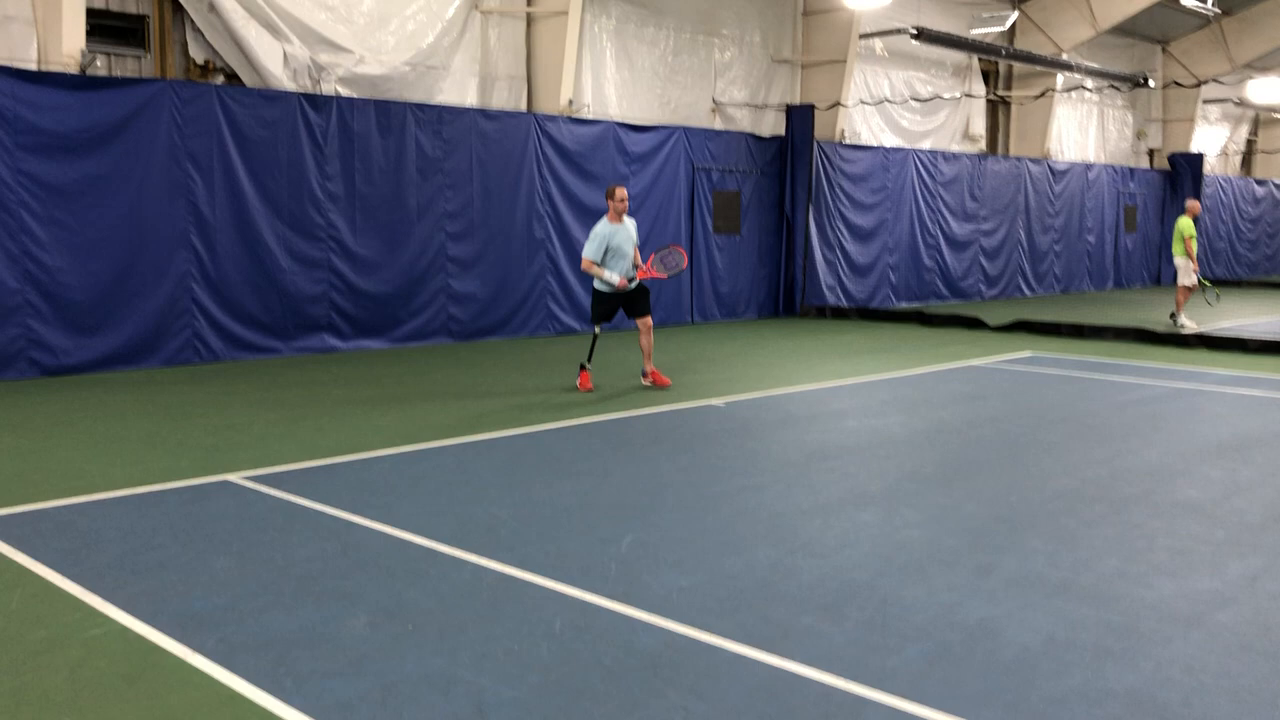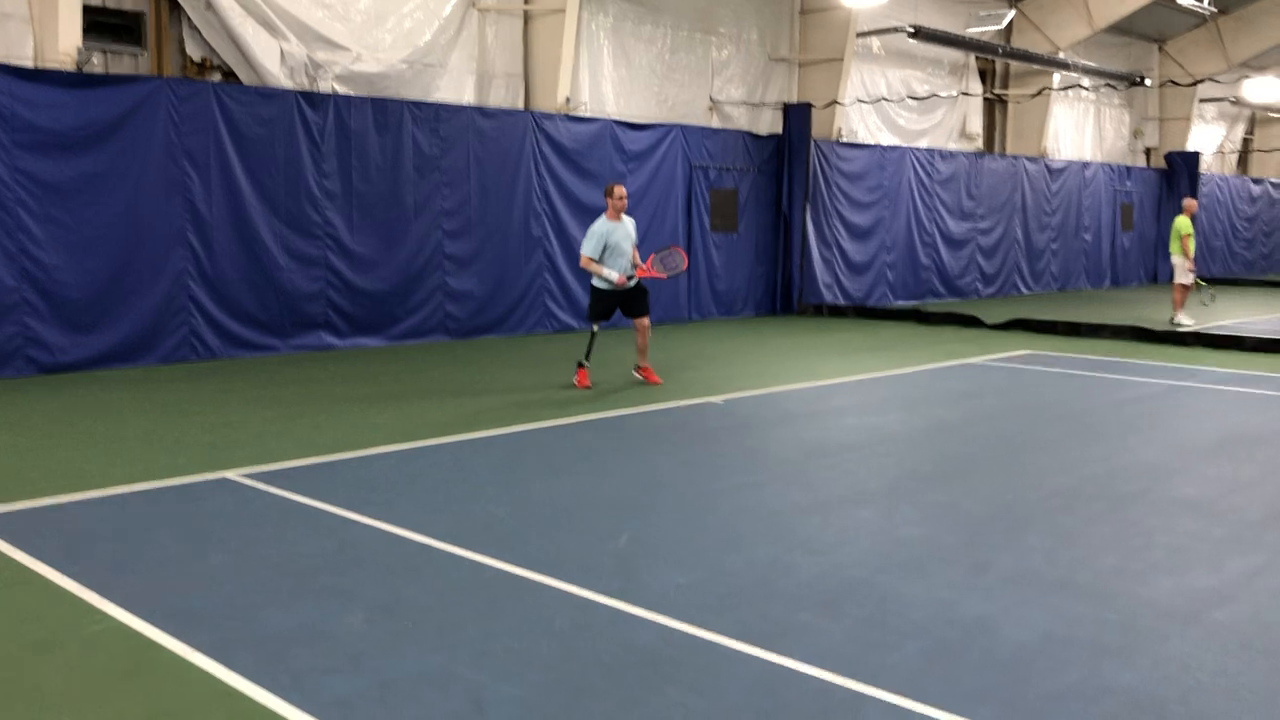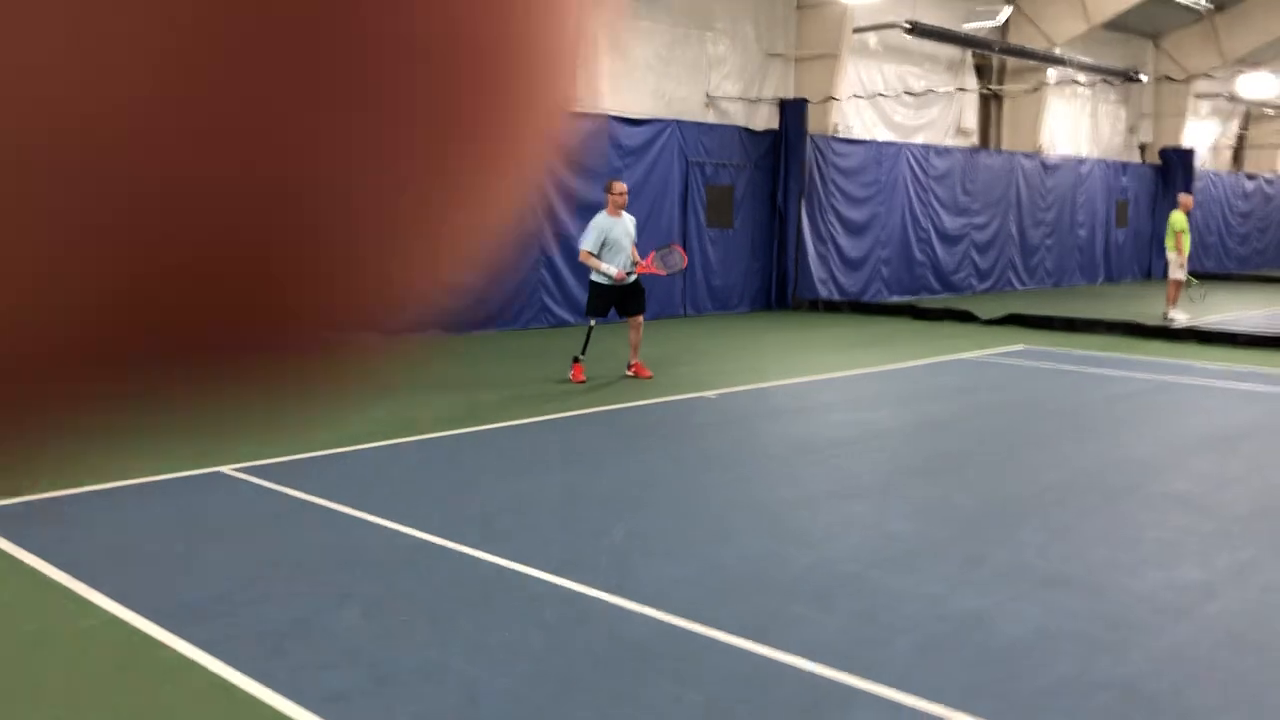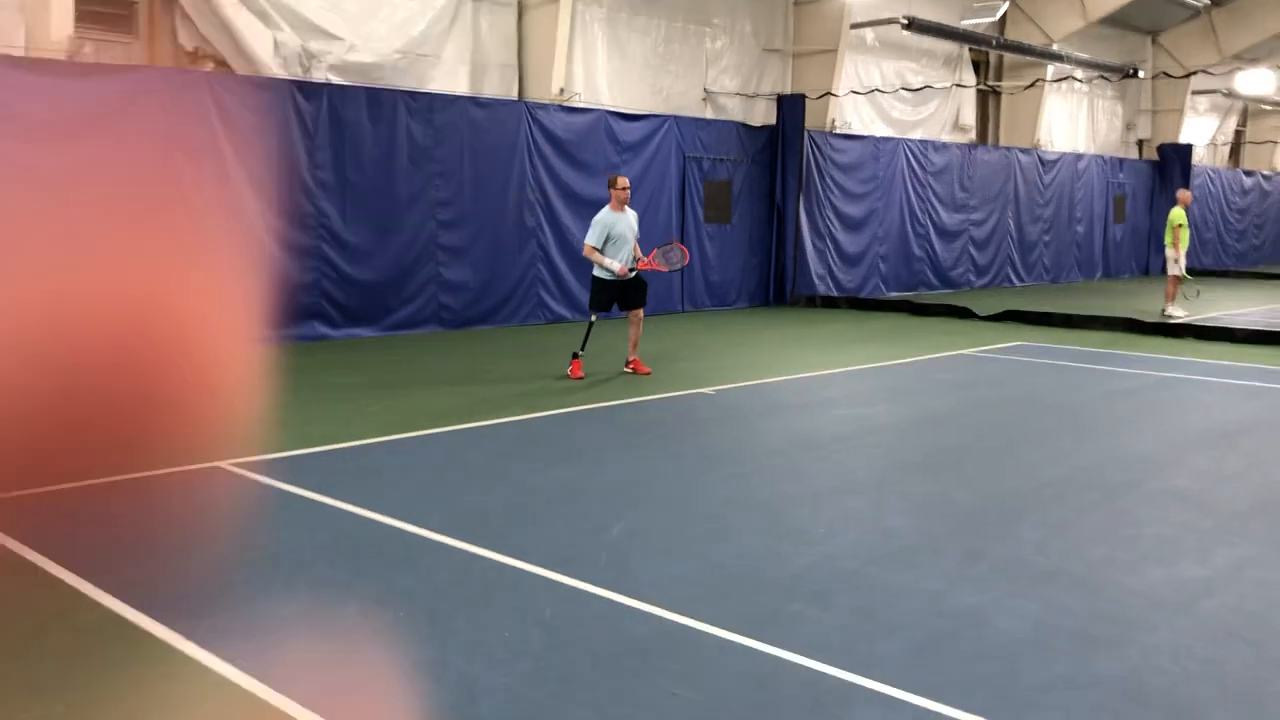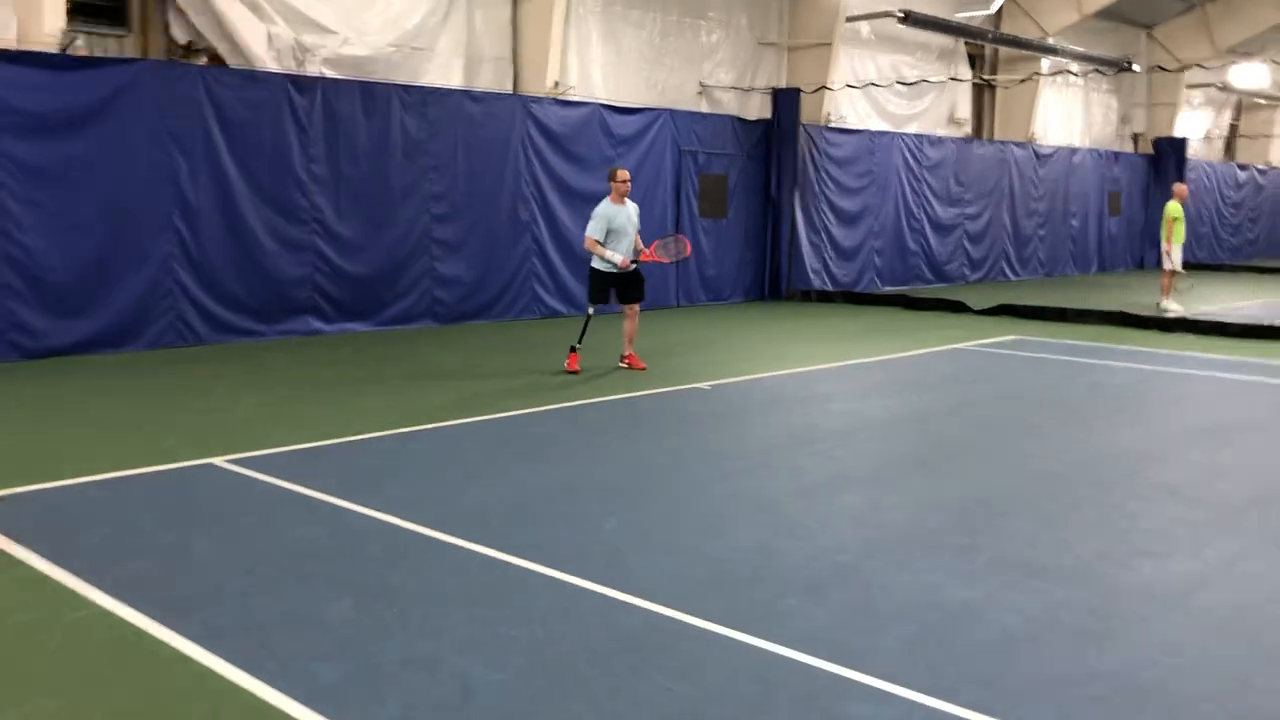
dt=0.1s
person 1, frame 1
left shoulder: (631, 223)
right shoulder: (601, 231)
right elbow: (586, 265)
left wrist: (639, 264)
right wrist: (613, 279)
left hip: (633, 285)
right hip: (606, 290)
left knee: (646, 324)
right knee: (597, 331)
left ankle: (650, 372)
right ankle: (584, 372)
person 1, frame 2
left shoulder: (630, 222)
right shoulder: (599, 229)
right elbow: (585, 262)
left wrist: (638, 264)
right wrist: (612, 276)
left hip: (630, 284)
right hip: (605, 288)
left knee: (643, 324)
right knee: (595, 329)
left ankle: (642, 367)
right ankle: (582, 370)
person 1, frame 3
left shoulder: (630, 219)
right shoulder: (599, 224)
right elbow: (584, 256)
left wrist: (637, 261)
right wrist: (611, 270)
left hip: (628, 281)
right hip: (603, 283)
left knee: (637, 321)
right knee: (593, 324)
left ankle: (633, 364)
right ankle: (577, 364)
person 1, frame 4
left shoulder: (632, 215)
right shoulder: (603, 219)
right elbow: (588, 251)
left wrist: (639, 257)
right wrist: (614, 266)
left hip: (630, 276)
right hip: (605, 278)
left knee: (637, 316)
right knee: (593, 319)
left ankle: (631, 360)
right ankle: (576, 361)
person 1, frame 5
left shoulder: (633, 207)
right shoulder: (603, 211)
right elbow: (589, 244)
left wrist: (641, 249)
right wrist: (616, 258)
left hip: (629, 270)
right hip: (603, 270)
left knee: (632, 310)
right knee: (591, 311)
left ankle: (627, 355)
right ankle: (574, 354)
